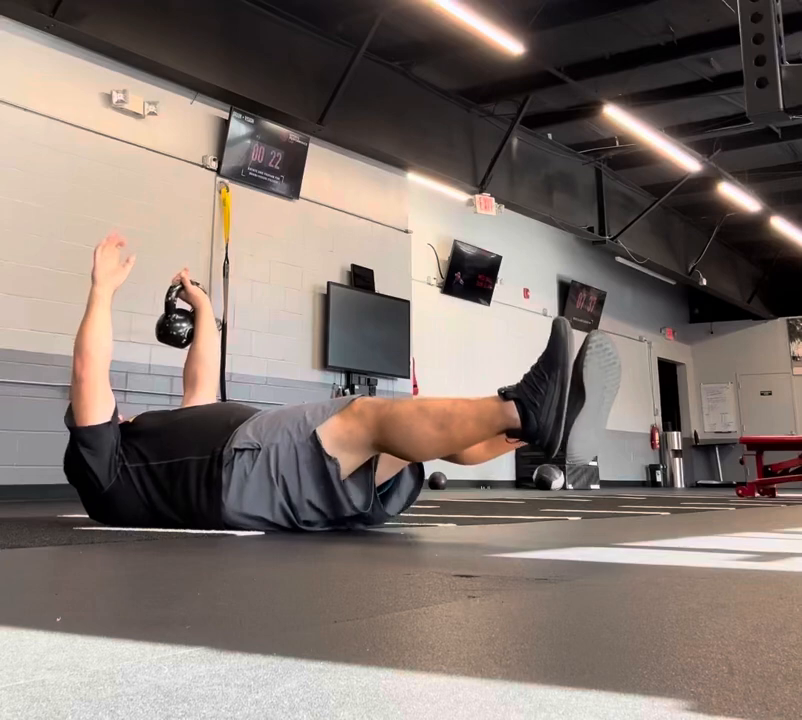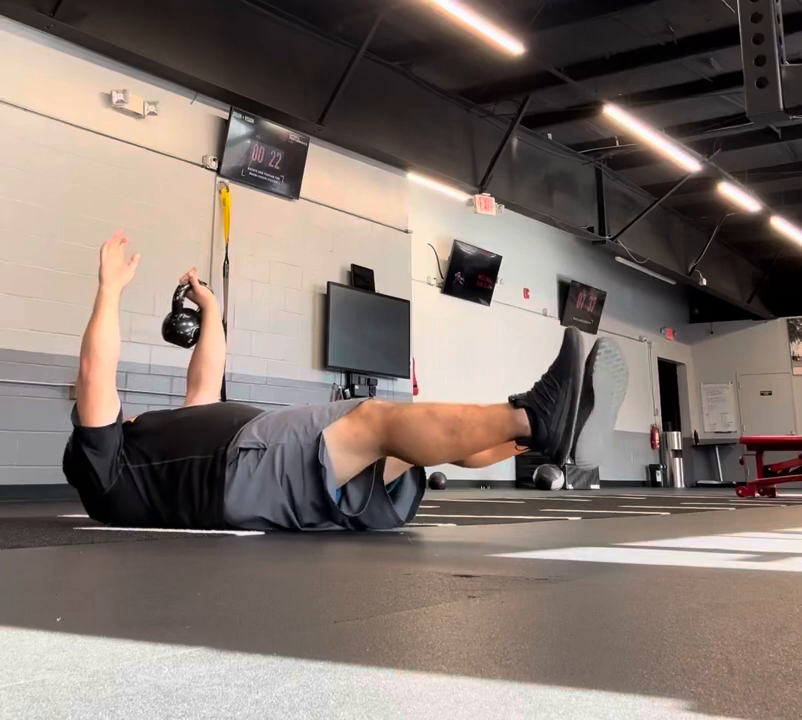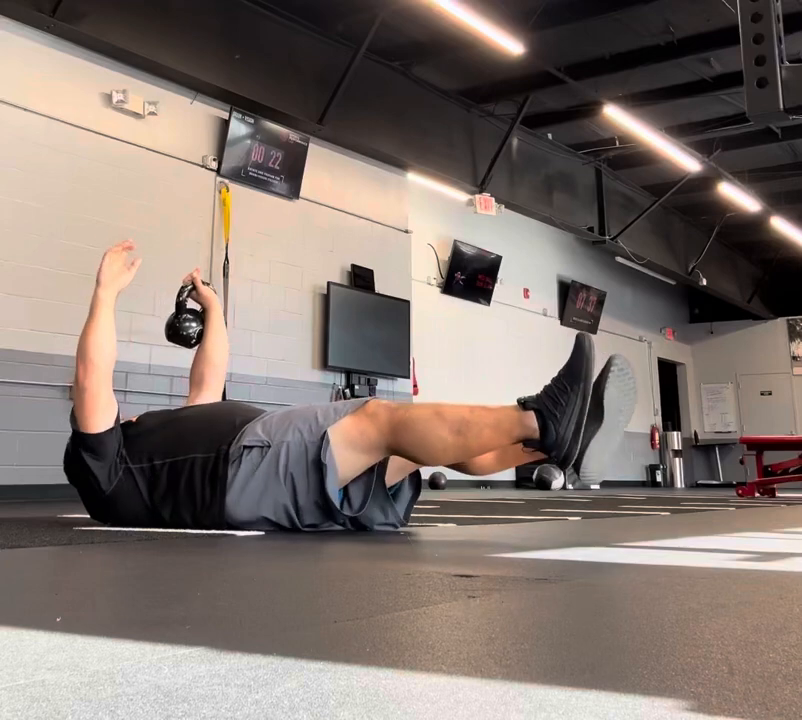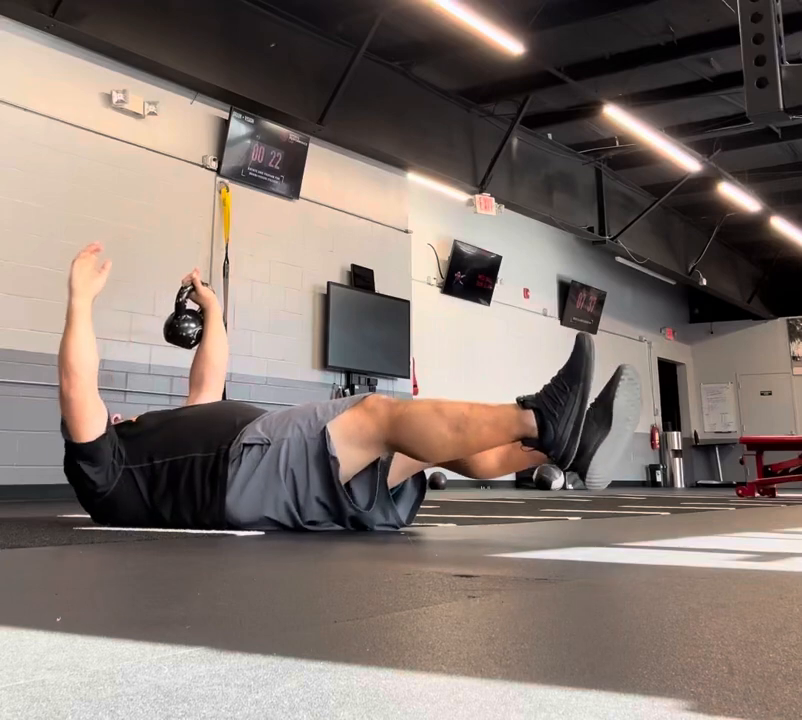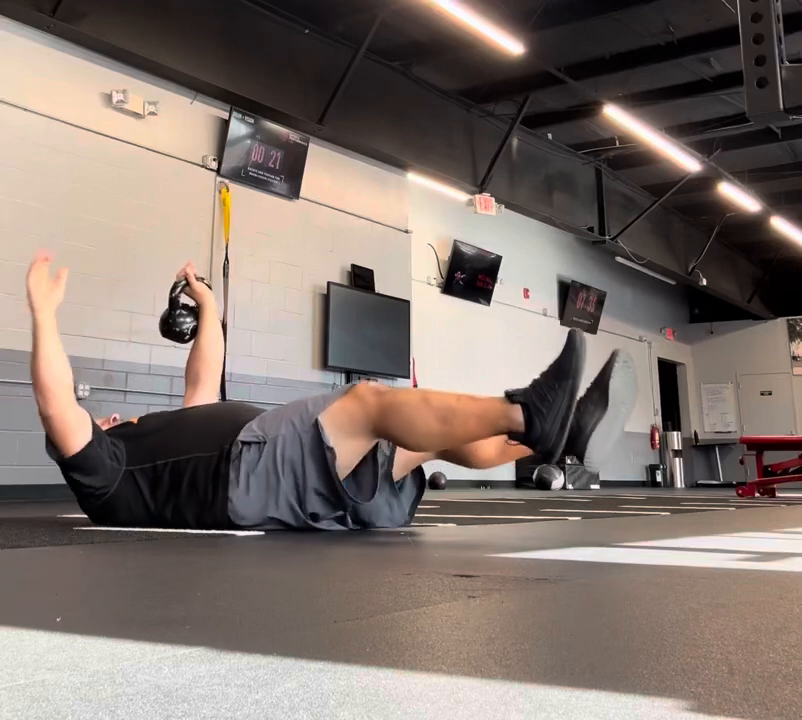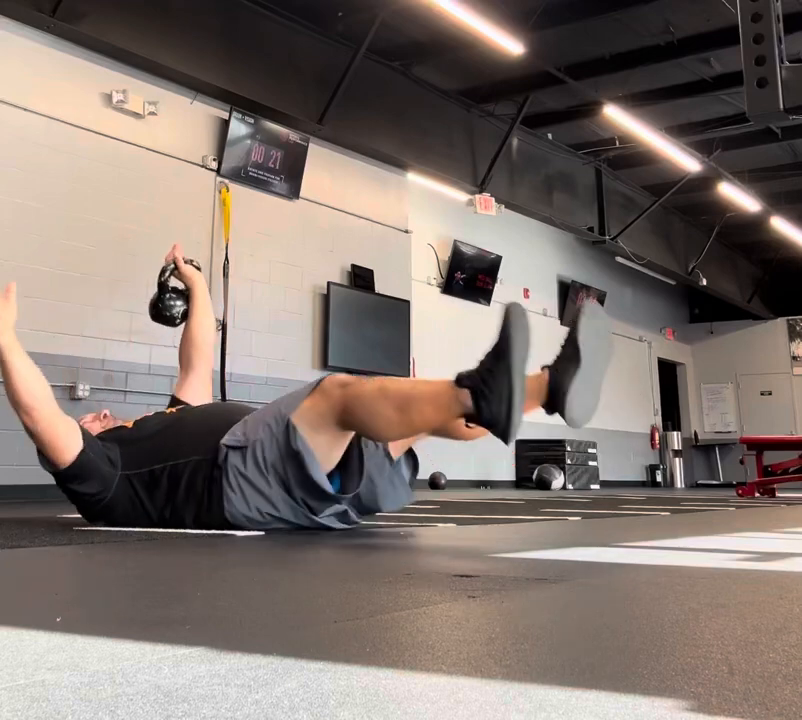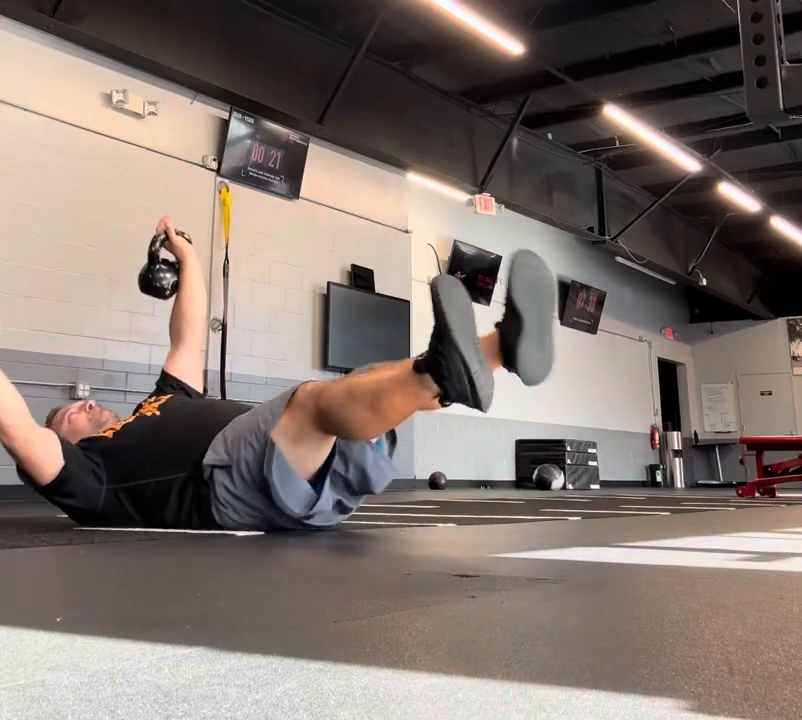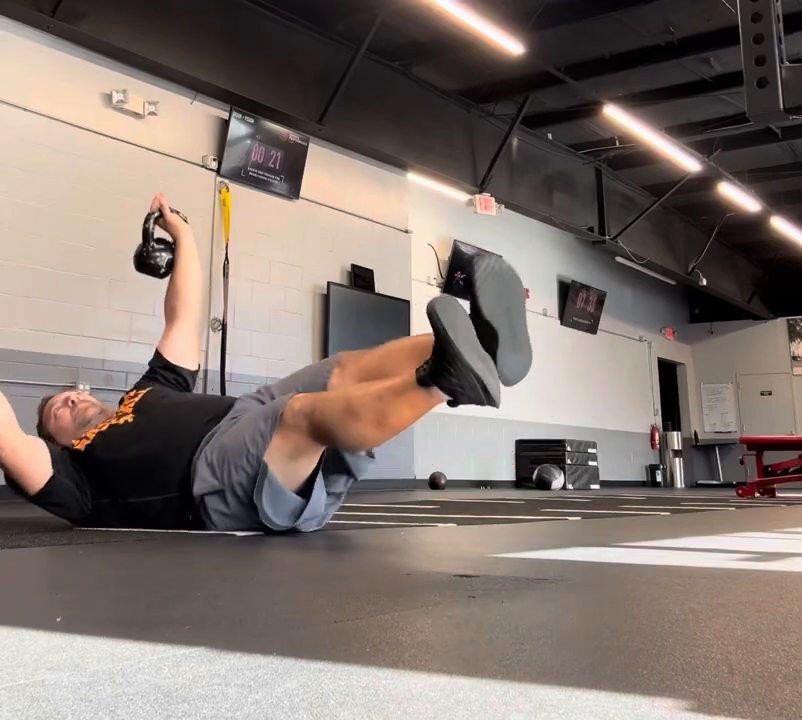
dt=0.2s
person 1, frame 1
left shoulder: (167, 437)
right shoulder: (104, 466)
left elbow: (201, 385)
right elbow: (89, 376)
left wrist: (201, 307)
right wrist: (102, 288)
left hip: (300, 476)
right hip: (244, 467)
left knee: (444, 435)
right knee: (369, 415)
left ankle: (553, 423)
right ankle: (522, 409)
person 1, frame 2
left shoulder: (170, 435)
right shoulder: (104, 464)
left elbow: (205, 383)
right elbow: (95, 375)
left wrist: (210, 307)
right wrist: (110, 287)
left hip: (313, 484)
right hip: (247, 469)
right knee: (376, 418)
left ankle: (561, 422)
right ankle: (531, 417)
person 1, frame 3
left shoulder: (170, 435)
right shoulder: (105, 466)
left elbow: (208, 384)
right elbow: (92, 381)
left wrist: (212, 308)
right wrist: (106, 292)
left hip: (308, 482)
right hip: (249, 464)
right knee: (380, 418)
left ankle: (568, 432)
right ankle: (539, 421)
person 1, frame 4
left shoulder: (171, 433)
right shoulder: (104, 468)
left elbow: (208, 385)
right elbow: (79, 388)
left wrist: (212, 308)
right wrist: (81, 299)
left hip: (313, 485)
right hip: (249, 464)
left knee: (456, 443)
right knee: (379, 413)
left ankle: (572, 441)
right ankle: (538, 420)
person 1, frame 5
left shoulder: (163, 436)
right shoulder: (104, 468)
left elbow: (203, 384)
right elbow: (58, 405)
left wrist: (206, 304)
right wrist: (44, 313)
left hip: (317, 489)
right hip: (250, 465)
left knee: (450, 430)
right knee: (369, 400)
left ankle: (566, 428)
right ankle: (527, 415)
person 1, frame 6
left shoulder: (168, 426)
right shoulder: (101, 468)
left elbow: (198, 369)
left wrist: (195, 285)
left hip: (313, 484)
right hip: (243, 471)
left knee: (435, 406)
right knee: (340, 392)
left ankle: (553, 387)
right ankle: (482, 396)
person 1, frame 7
left shoulder: (160, 408)
right shoulder: (86, 470)
left elbow: (190, 340)
left wrist: (187, 257)
left hip: (306, 473)
right hip: (232, 479)
left knee: (400, 379)
right knee: (318, 399)
left ankle: (507, 344)
right ankle: (442, 374)
person 1, frame 8
left shoulder: (153, 392)
right shoulder: (76, 470)
left elbow: (184, 320)
left wrist: (181, 234)
right hip: (222, 475)
left knee: (358, 368)
right knee: (312, 412)
left ankle: (483, 343)
right ankle: (446, 379)
